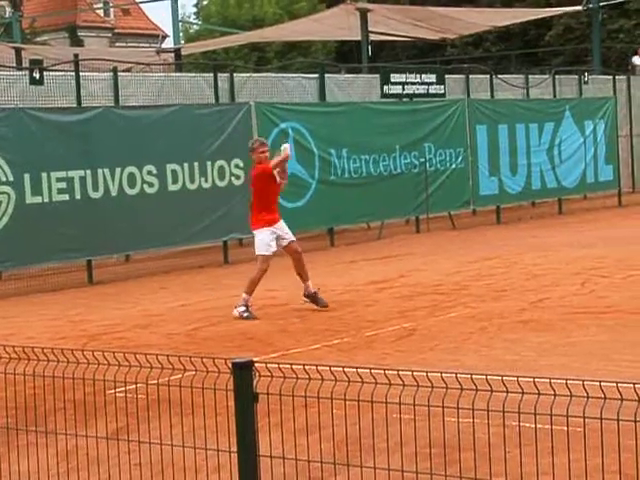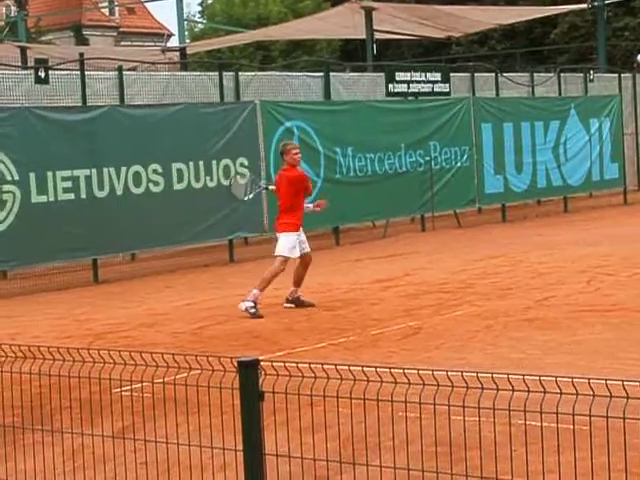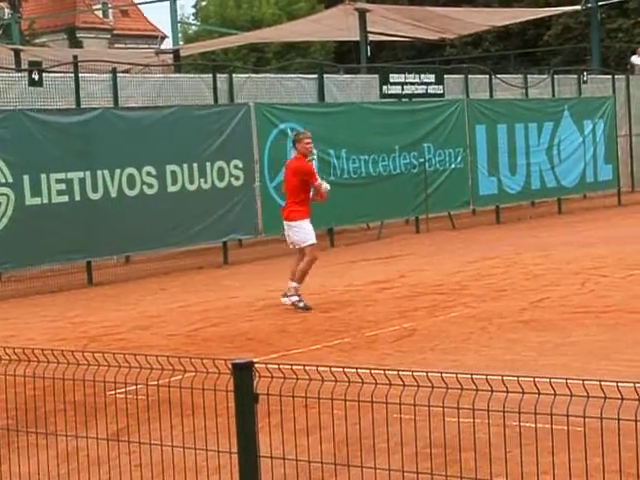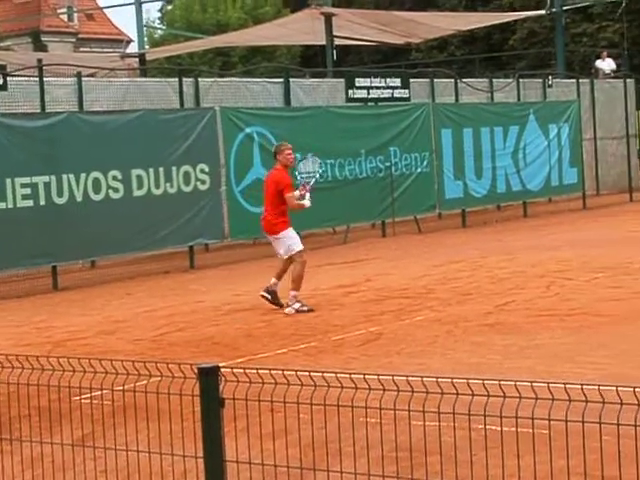
dt=0.2s
person 1, frame 1
left shoulder: (268, 169)
right shoulder: (259, 171)
left elbow: (279, 185)
right elbow: (283, 157)
left wrist: (280, 173)
right wrist: (286, 150)
left hip: (276, 221)
right hip: (262, 225)
left knee: (296, 253)
right knee: (263, 265)
left ankle: (310, 291)
right ankle: (242, 305)
person 1, frame 2
left shoulder: (281, 176)
right shoulder: (300, 176)
right elbow: (309, 192)
left wrist: (312, 207)
left hip: (293, 227)
right hip: (289, 228)
left knee: (306, 259)
right knee: (279, 265)
left ankle: (293, 296)
right ankle: (250, 301)
person 1, frame 3
left shoulder: (291, 164)
right shoulder: (305, 166)
right elbow: (321, 194)
left wrist: (312, 194)
right wrist: (324, 187)
left hip: (290, 215)
right hip: (298, 216)
left knee: (303, 254)
right knee: (311, 254)
left ankle: (293, 292)
right ankle: (292, 293)
person 1, frame 4
left shoulder: (273, 175)
right shoulder: (283, 178)
right elbow: (293, 205)
left wrist: (298, 193)
right wrist: (306, 203)
left hip: (272, 224)
right hip: (279, 225)
left knee: (291, 258)
right knee: (300, 260)
left ankle: (271, 288)
right ankle: (293, 302)
